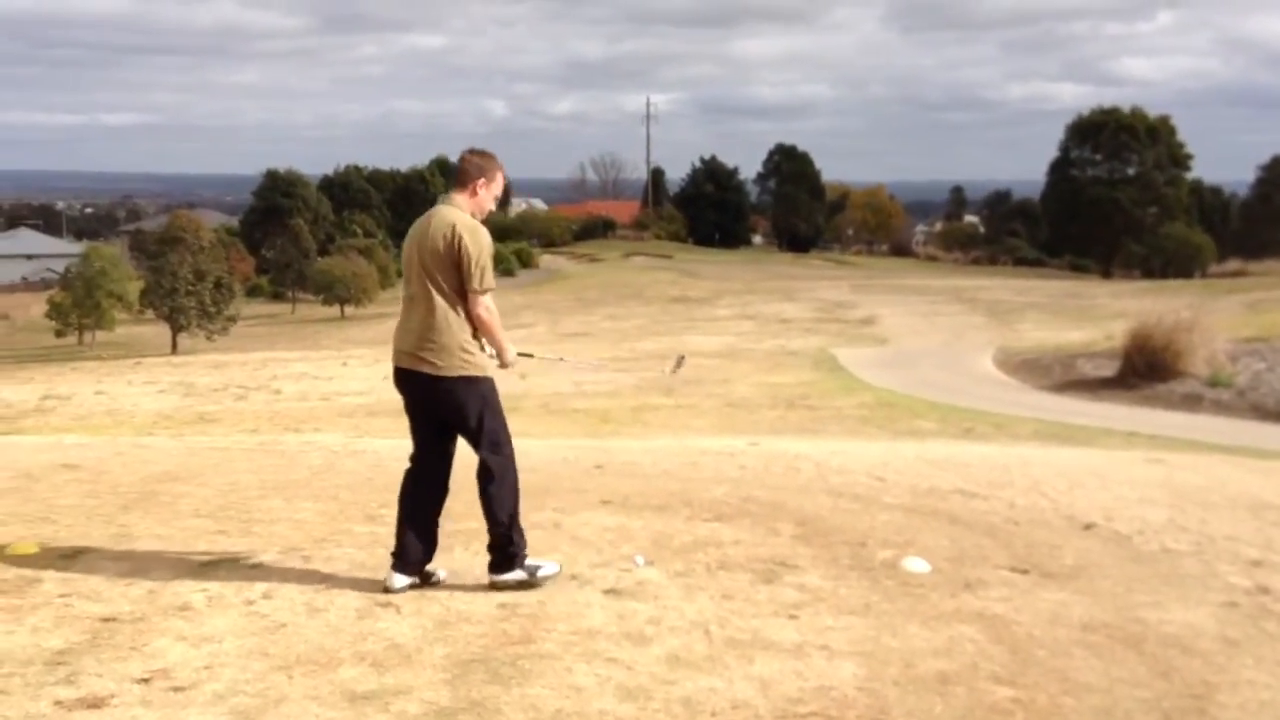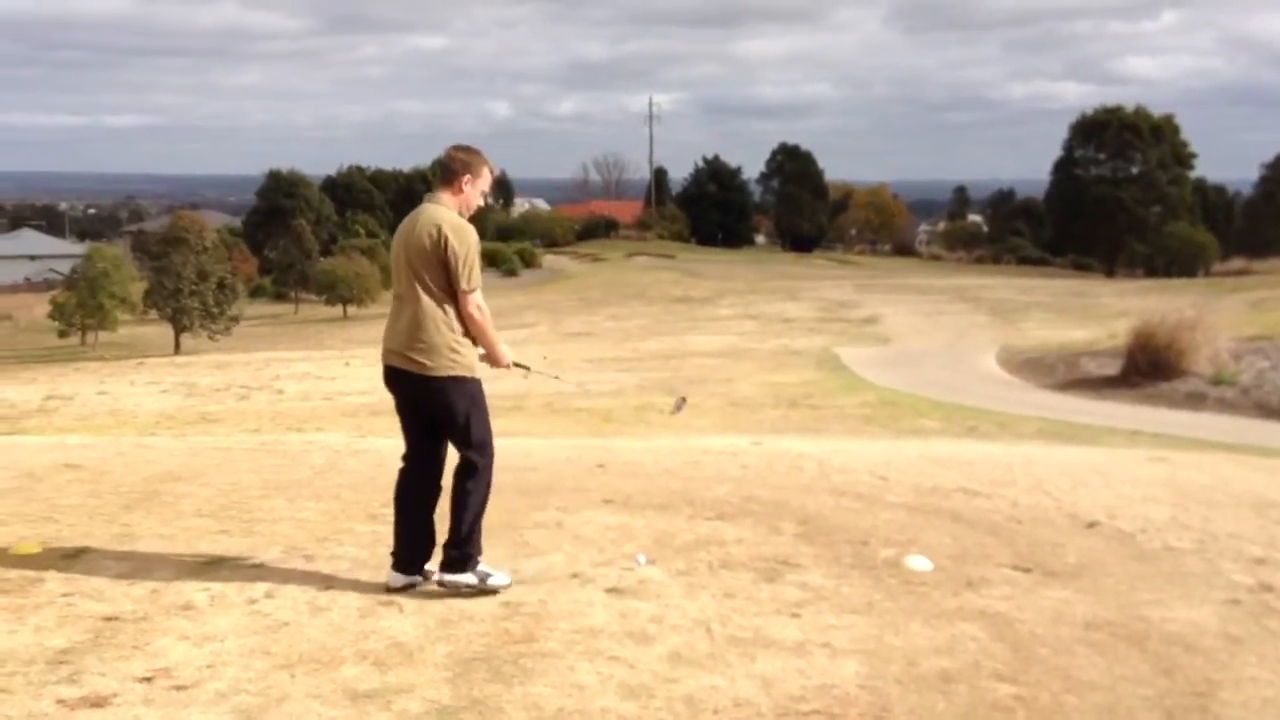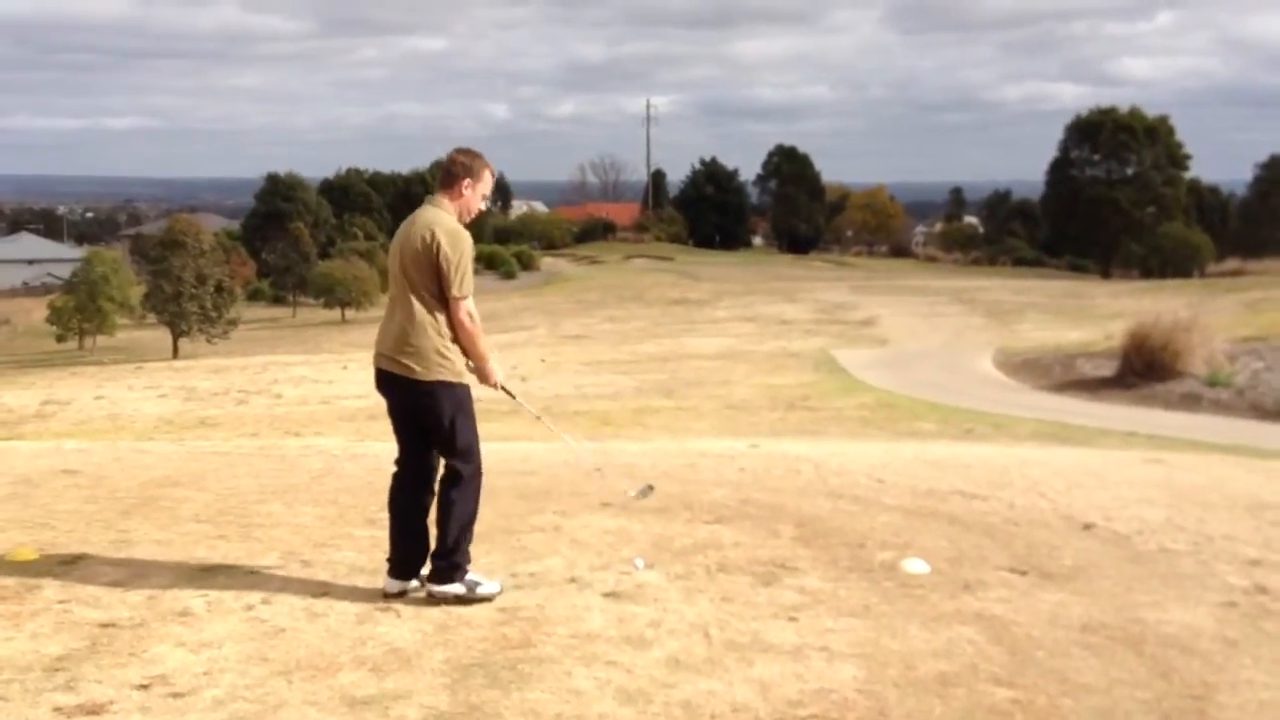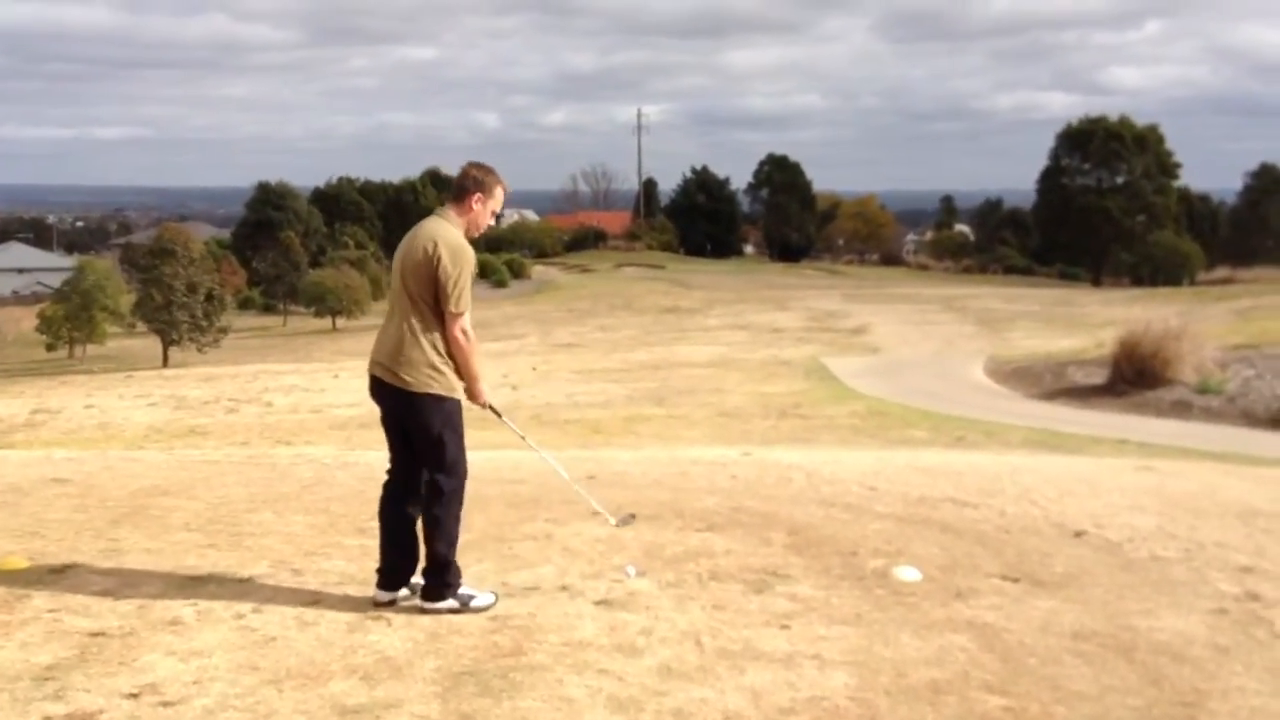
dt=0.2s
person 1, frame 1
left shoulder: (419, 227)
right shoulder: (471, 232)
right elbow: (480, 307)
left wrist: (484, 345)
right wrist: (502, 348)
left hip: (411, 363)
right hip: (455, 366)
left knee: (427, 463)
right knee: (497, 458)
left ankle: (408, 566)
right ankle: (508, 561)
person 1, frame 2
left shoulder: (407, 225)
right shoulder: (457, 229)
right elbow: (471, 306)
left wrist: (475, 344)
right wrist: (495, 349)
left hip: (401, 362)
right hip: (445, 366)
left knee: (420, 463)
right knee: (477, 458)
left ankle: (407, 565)
right ankle: (459, 563)
person 1, frame 3
left shoulder: (409, 226)
right shoulder: (452, 234)
right elbow: (462, 314)
left wrist: (467, 357)
right wrist: (485, 363)
left hip: (394, 365)
right hip: (434, 372)
left knee: (413, 468)
right knee: (464, 467)
left ankle: (403, 570)
right ankle: (448, 571)
person 1, frame 4
left shoulder: (417, 235)
right shoulder: (455, 247)
right elbow: (458, 330)
left wrist: (461, 377)
right wrist: (475, 384)
left hip: (389, 374)
right hip: (426, 383)
left knee: (404, 478)
right knee: (446, 483)
left ankle: (393, 580)
right ankle: (441, 588)
